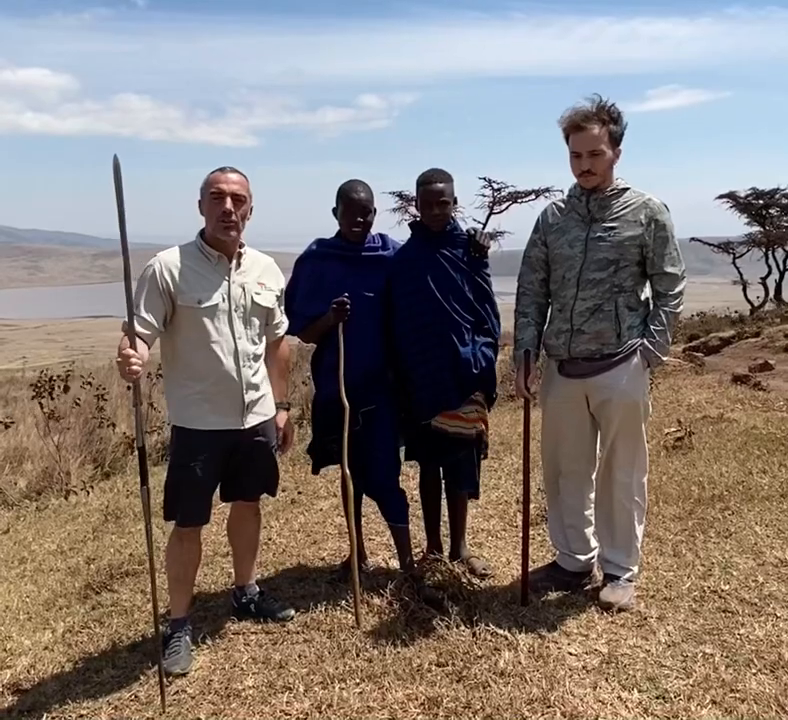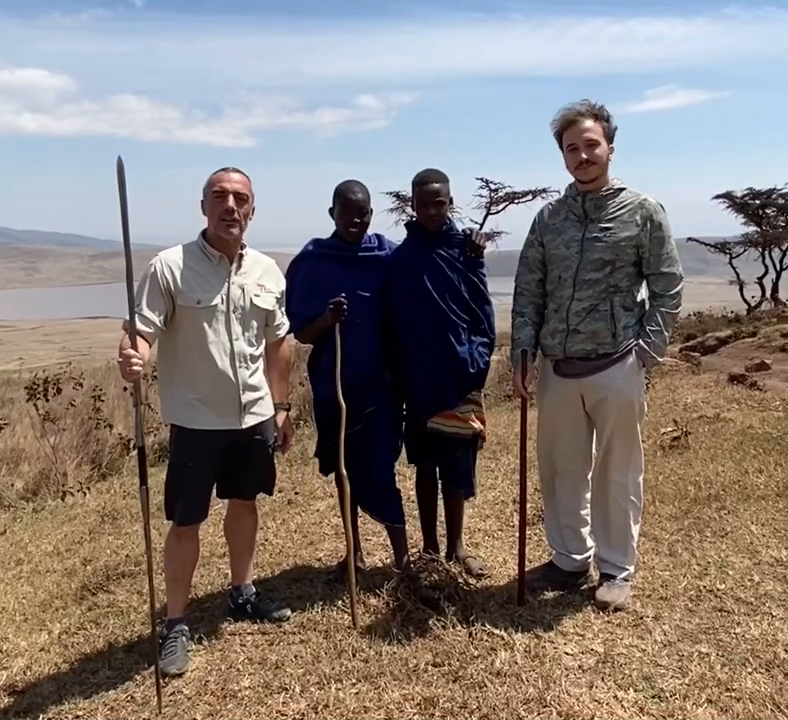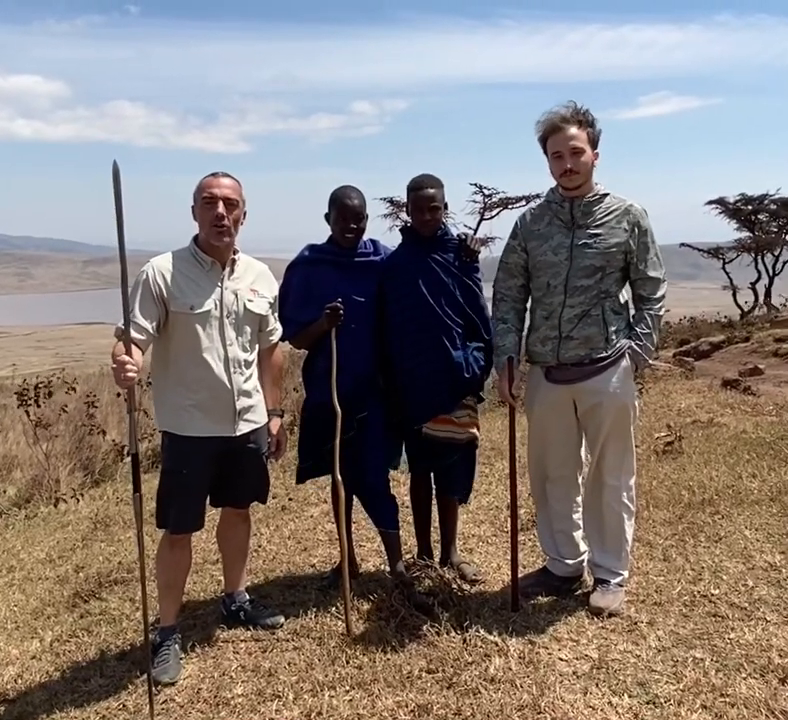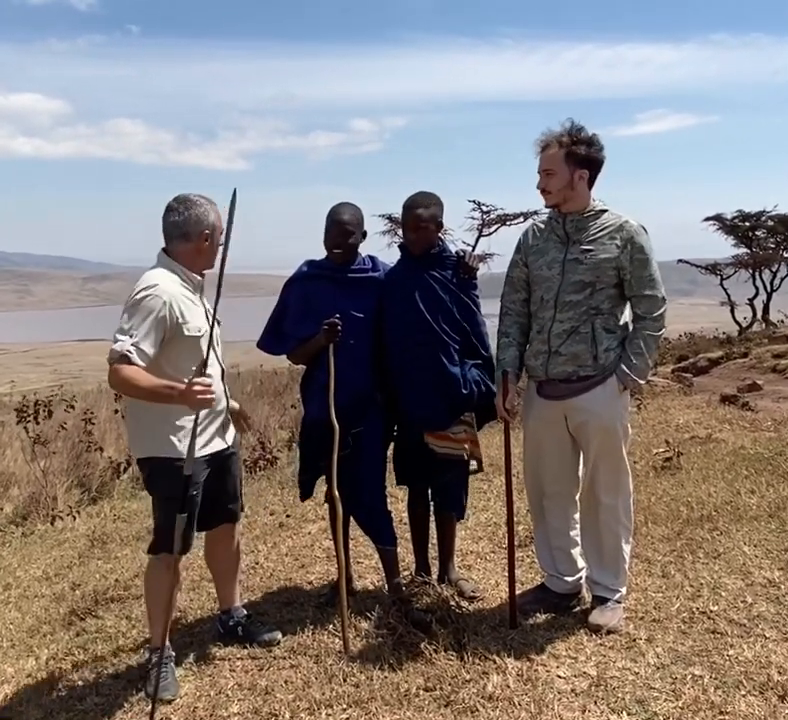
dt=1s
person 1, frame 1
left shoulder: (647, 212)
right shoulder: (552, 216)
left elbow: (670, 289)
right elbow: (531, 291)
left wrist: (650, 351)
right wrist: (524, 354)
left hip: (620, 368)
right hip: (561, 369)
left knee: (622, 474)
right knee: (565, 472)
left ankle: (620, 570)
right ankle: (575, 562)
person 1, frame 2
left shoulder: (642, 211)
right shoulder: (548, 217)
left elbow: (667, 289)
right elbow: (528, 290)
left wrist: (646, 351)
right wrist: (522, 353)
left hip: (616, 367)
right hip: (556, 368)
left knee: (617, 473)
right knee: (561, 471)
left ankle: (616, 569)
right ankle: (570, 560)
person 1, frame 3
left shoulder: (627, 217)
right shoulder: (530, 223)
left elbow: (652, 293)
right elbow: (508, 296)
left wrist: (637, 354)
right wrist: (505, 361)
left hip: (607, 371)
right hip: (546, 374)
left knee: (611, 478)
right knee: (551, 478)
left ankle: (610, 574)
right ankle: (563, 565)
person 1, frame 4
left shoulder: (624, 235)
right shoulder: (533, 237)
left elbow: (651, 313)
right elbow: (513, 311)
left wrist: (629, 375)
right wrist: (507, 375)
left hip: (599, 389)
right hip: (542, 390)
left knee: (606, 494)
right knee: (549, 493)
left ankle: (608, 591)
right ankle: (561, 582)
person 2, frame 1
left shoulder: (266, 269)
right shoulder: (167, 267)
right elbow: (139, 332)
left wrist: (281, 406)
right wrist: (131, 357)
left hip: (256, 417)
right hip: (198, 422)
left knee: (247, 505)
right knee: (188, 524)
left ankle: (246, 592)
right ankle: (178, 624)
person 2, frame 2
left shoulder: (267, 270)
right shoulder: (169, 266)
right elbow: (141, 331)
left wrist: (281, 407)
right wrist: (131, 357)
left hip: (254, 416)
right hip: (195, 420)
left knee: (244, 503)
right knee: (185, 522)
left ankle: (242, 592)
right ankle: (175, 625)
person 2, frame 3
left shoulder: (259, 275)
right shoulder: (161, 273)
right elbow: (131, 339)
left wrist: (273, 412)
right wrist: (125, 364)
left hip: (247, 423)
right hip: (188, 427)
left knee: (238, 510)
right knee: (178, 529)
left ankle: (235, 599)
right ankle: (167, 633)
person 2, frame 4
left shoulder: (194, 287)
right shoulder: (158, 292)
right elbow: (120, 371)
left wrist: (225, 404)
right wrist: (176, 393)
left hip: (216, 437)
right hip: (173, 448)
left knee: (225, 527)
right knee: (169, 548)
left ankle: (232, 616)
right ankle: (160, 651)
person 3, frame 1
left shoulder: (468, 248)
right shoulder: (405, 257)
left elbow: (485, 307)
right elbow: (398, 322)
left wrist: (483, 356)
right wrist: (402, 379)
left hip: (463, 373)
right hip: (423, 378)
left knee: (461, 463)
right knee: (430, 463)
left ankle: (459, 545)
right ankle: (433, 546)
person 3, frame 2
left shoulder: (465, 248)
right shoulder: (401, 257)
left elbow: (482, 308)
right elbow: (395, 322)
left wrist: (479, 356)
right wrist: (399, 377)
left hip: (461, 374)
right hip: (421, 378)
left knee: (458, 464)
right knee: (426, 463)
left ankle: (456, 545)
right ankle: (430, 547)
person 3, frame 3
left shoulder: (459, 254)
right shoulder: (395, 262)
left elbow: (477, 314)
right elbow: (389, 327)
left wrist: (478, 362)
right wrist: (392, 384)
left hip: (455, 380)
right hip: (414, 384)
left knee: (453, 469)
right knee: (421, 469)
left ankle: (450, 551)
right ankle: (424, 552)
person 3, frame 4
left shoulder: (456, 272)
right shoulder: (394, 278)
left elbow: (474, 332)
right elbow: (388, 342)
left wrist: (476, 385)
right wrist: (390, 397)
left hip: (452, 397)
right hip: (413, 400)
left knee: (449, 486)
right knee: (417, 485)
left ankle: (448, 567)
right ankle: (421, 569)
person 4, frame 1
left shoulder: (394, 254)
right shoulder: (315, 260)
right elbow: (303, 332)
right wrist: (329, 319)
left hip: (382, 382)
right hip: (336, 383)
left knee: (383, 471)
right knee: (350, 469)
left ankle: (406, 559)
right ankle: (357, 551)
person 4, frame 2
left shoulder: (389, 255)
right shoulder: (311, 261)
right elbow: (301, 334)
right wrist: (325, 320)
left hip: (379, 382)
right hip: (333, 383)
left knee: (379, 470)
right knee: (346, 469)
left ankle: (402, 557)
right ankle: (354, 551)
person 4, frame 3
left shoulder: (384, 260)
right shoulder: (307, 266)
right elbow: (295, 339)
right wrist: (322, 324)
left hip: (374, 388)
right hip: (328, 388)
left knee: (373, 476)
right knee: (341, 474)
left ankle: (396, 562)
right ankle: (347, 558)
person 4, frame 4
left shoulder: (381, 277)
right shoulder: (304, 281)
right elbow: (295, 355)
right wrist: (320, 339)
left hip: (370, 404)
right hip: (325, 405)
left knee: (369, 492)
right knee: (338, 491)
left ankle: (394, 578)
right ankle: (345, 575)
